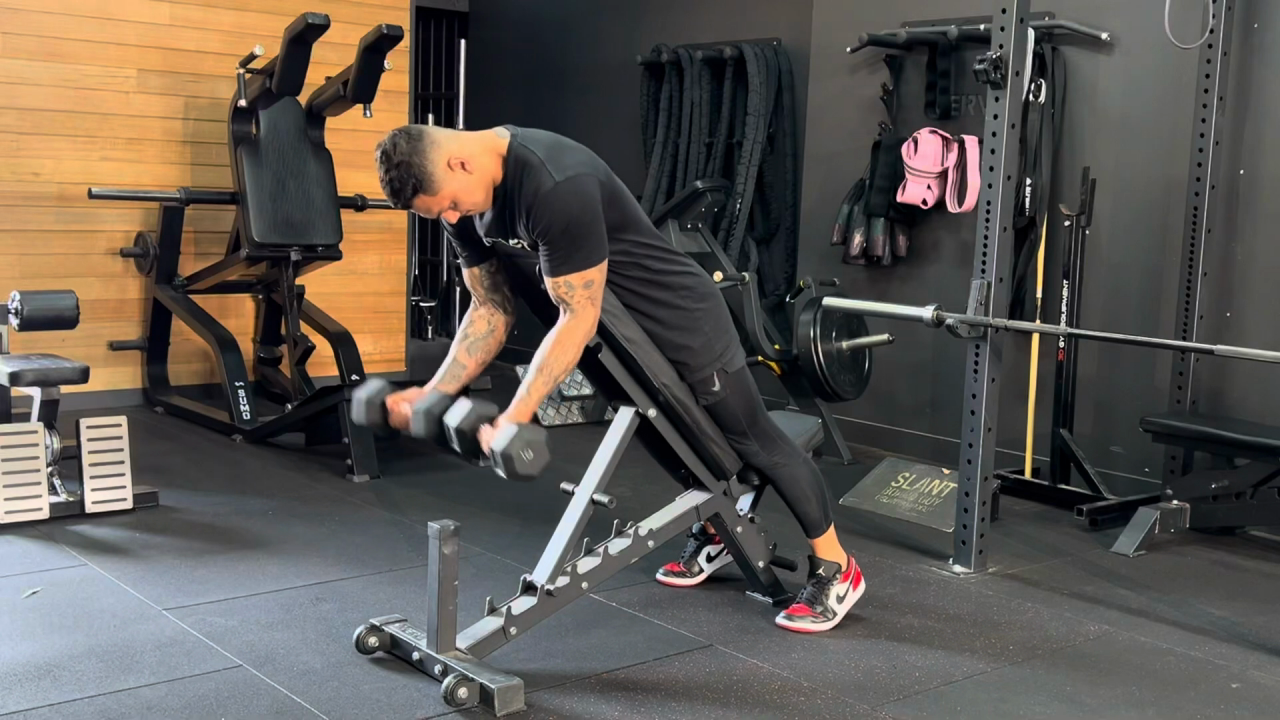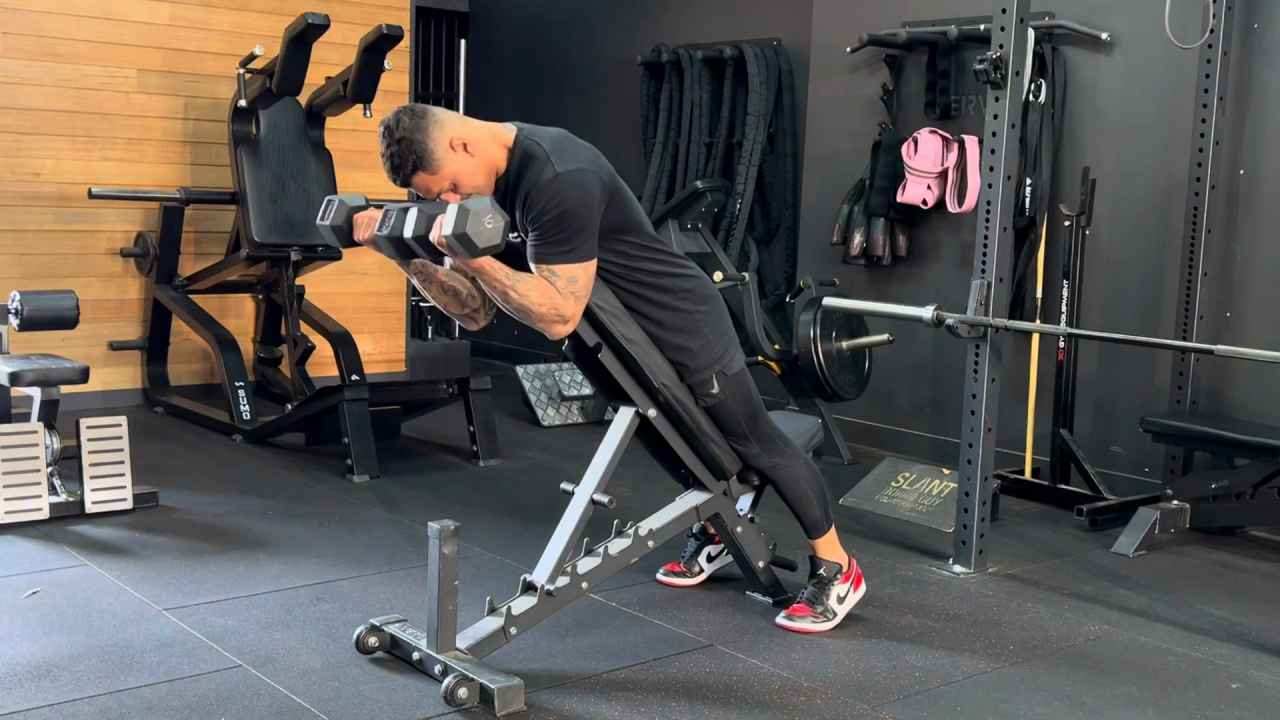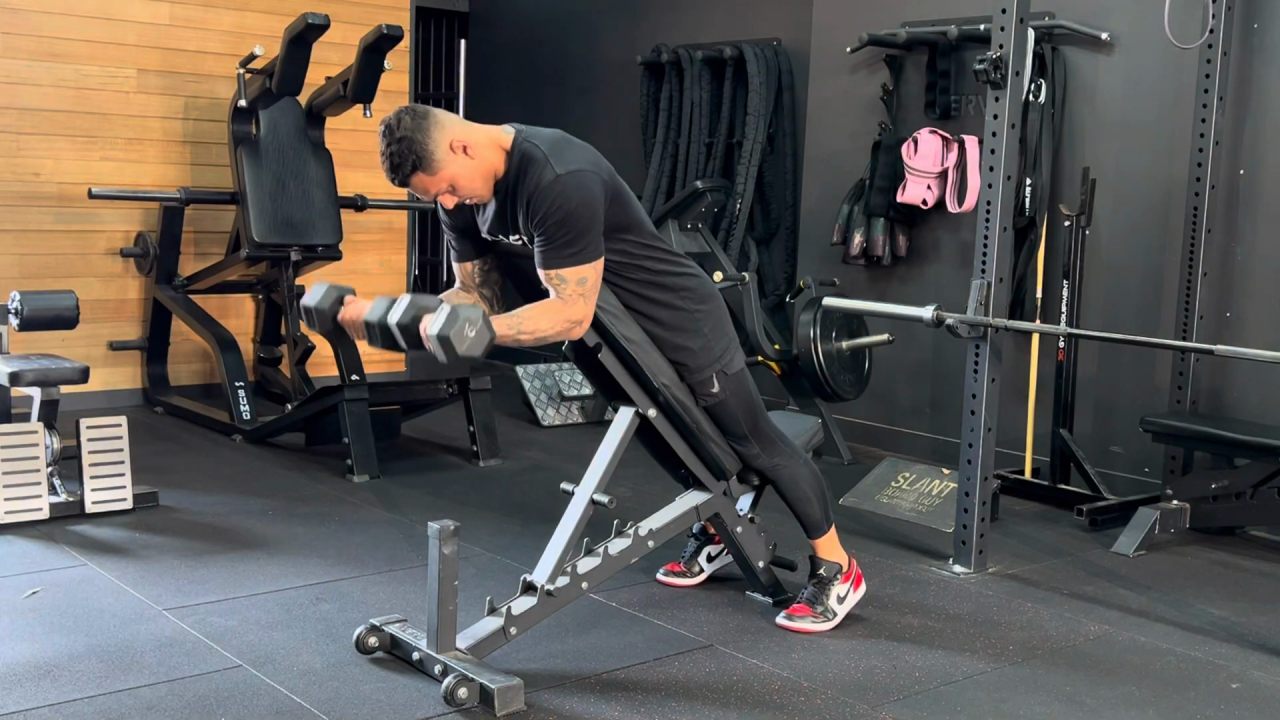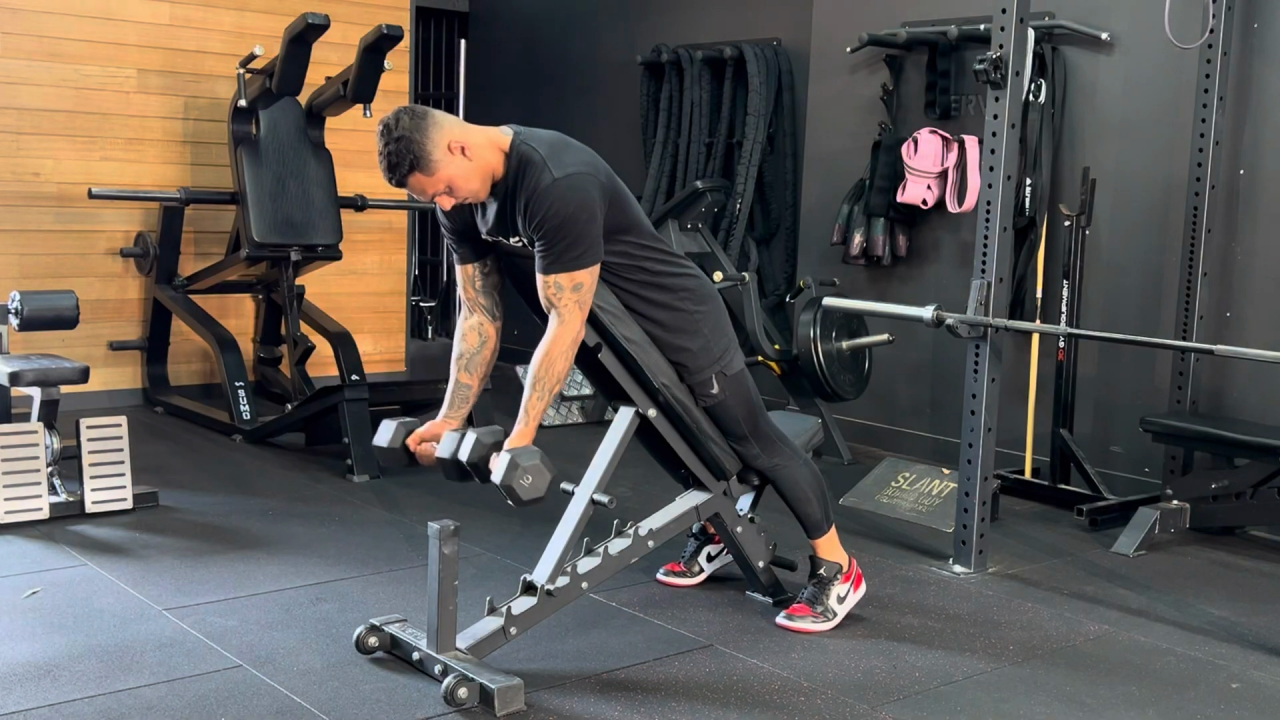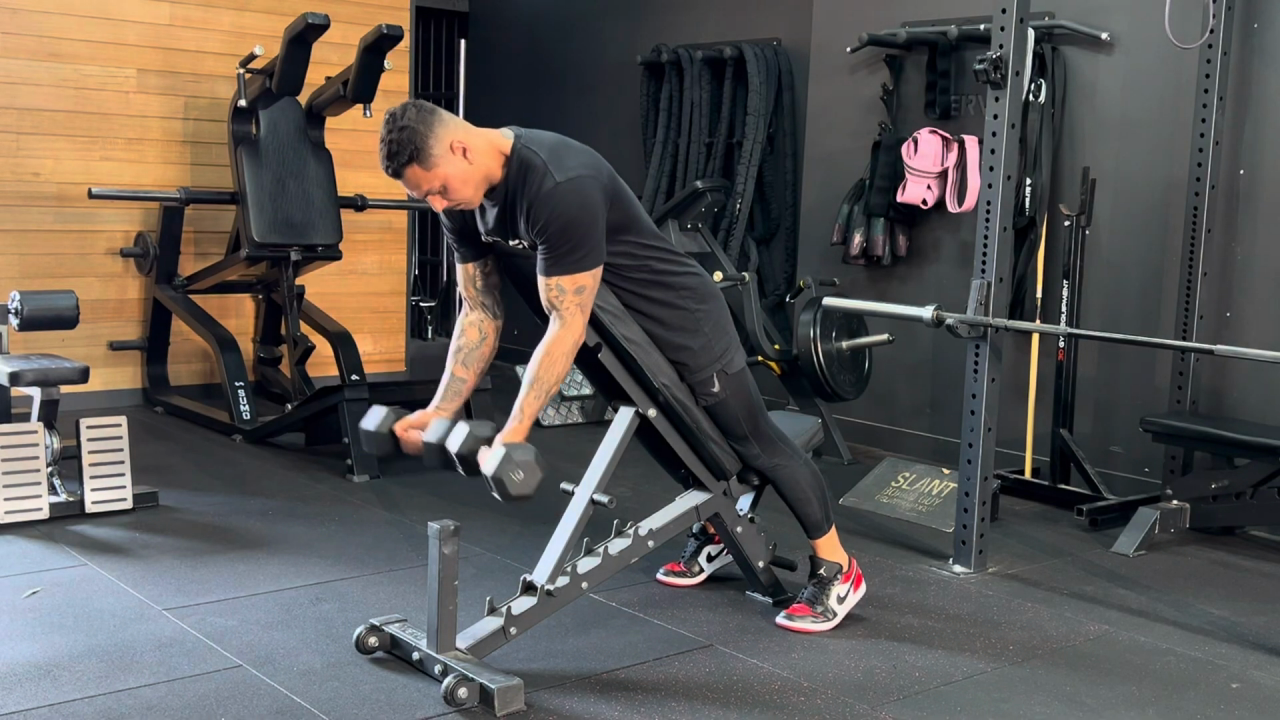
dt=1s
person 1, frame 1
left shoulder: (556, 186)
right shoulder: (462, 193)
left elbow: (578, 319)
right elbow: (492, 309)
left wrist: (517, 416)
right wrist: (435, 392)
left hip: (678, 316)
left knee: (752, 438)
left ankle: (835, 568)
right ankle: (715, 534)
person 1, frame 2
left shoulder: (558, 179)
right shoulder: (474, 182)
left elbow: (558, 316)
right elbow: (475, 310)
left wrist: (471, 255)
right wrist: (405, 254)
left hip: (680, 320)
left knee: (754, 442)
left ankle: (836, 568)
right ankle: (716, 534)
person 1, frame 3
left shoulder: (560, 181)
right shoulder: (463, 194)
left elbow: (572, 314)
right elbow: (478, 298)
left hip: (678, 317)
left knee: (755, 442)
left ankle: (836, 569)
right ankle: (717, 534)
person 1, frame 4
left shoulder: (558, 184)
right shoulder: (461, 199)
left elbow: (566, 324)
right elbow: (480, 314)
left wrist: (521, 437)
right wrist: (451, 418)
left hip: (677, 316)
left knee: (755, 442)
left ankle: (836, 569)
right ankle: (715, 534)
person 1, frame 5
left shoulder: (560, 188)
right shoulder: (463, 197)
left elbow: (568, 325)
right elbow: (481, 312)
left wrist: (514, 433)
right wrist: (440, 410)
left hip: (679, 316)
left knee: (755, 442)
left ankle: (836, 569)
right ankle: (715, 534)
